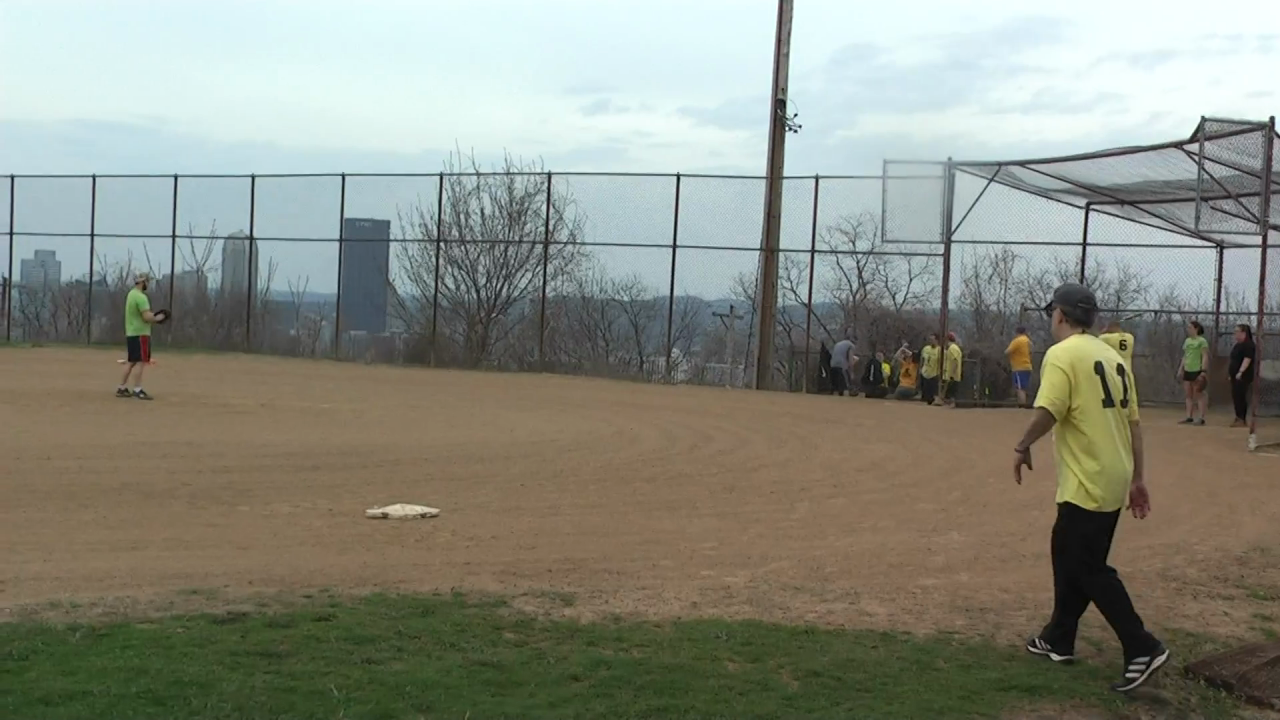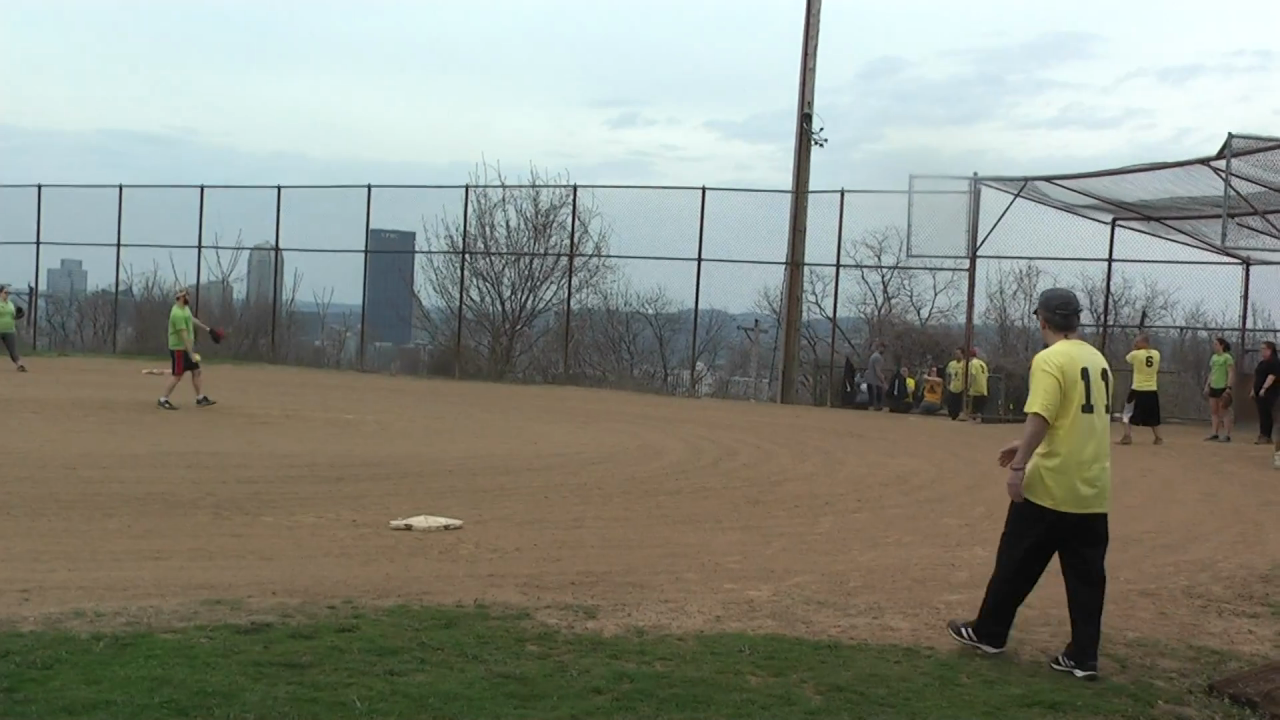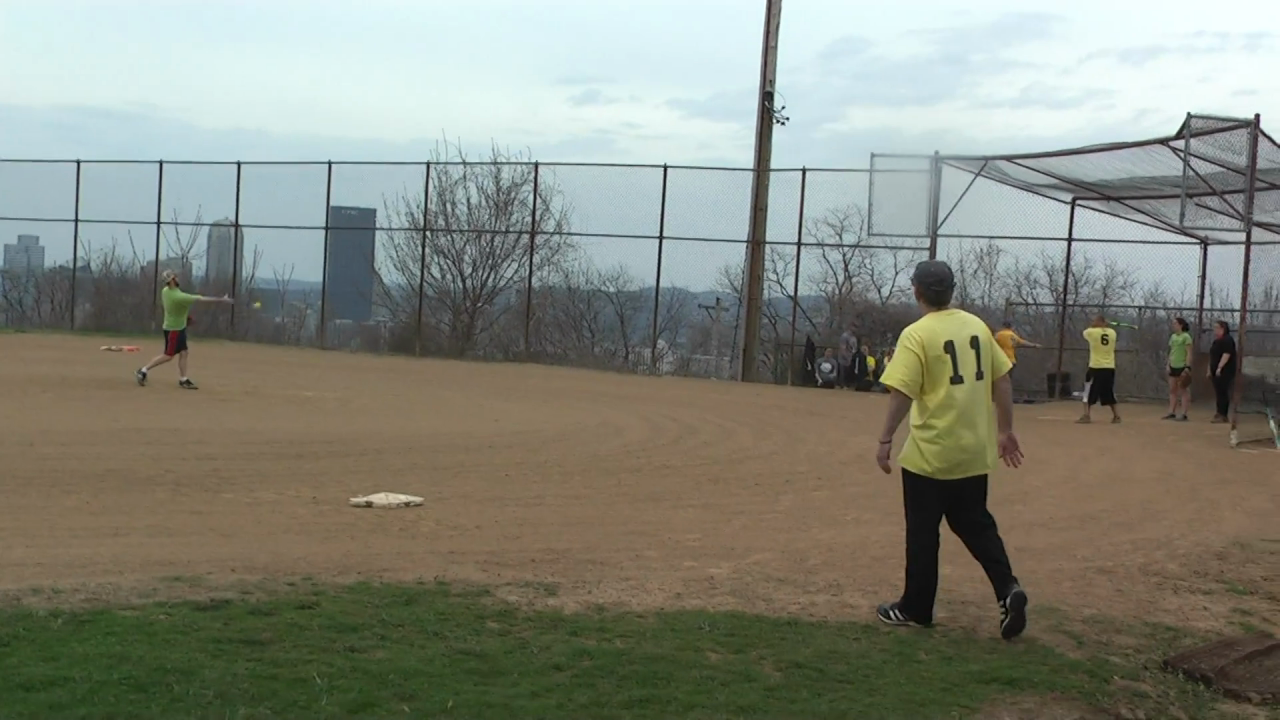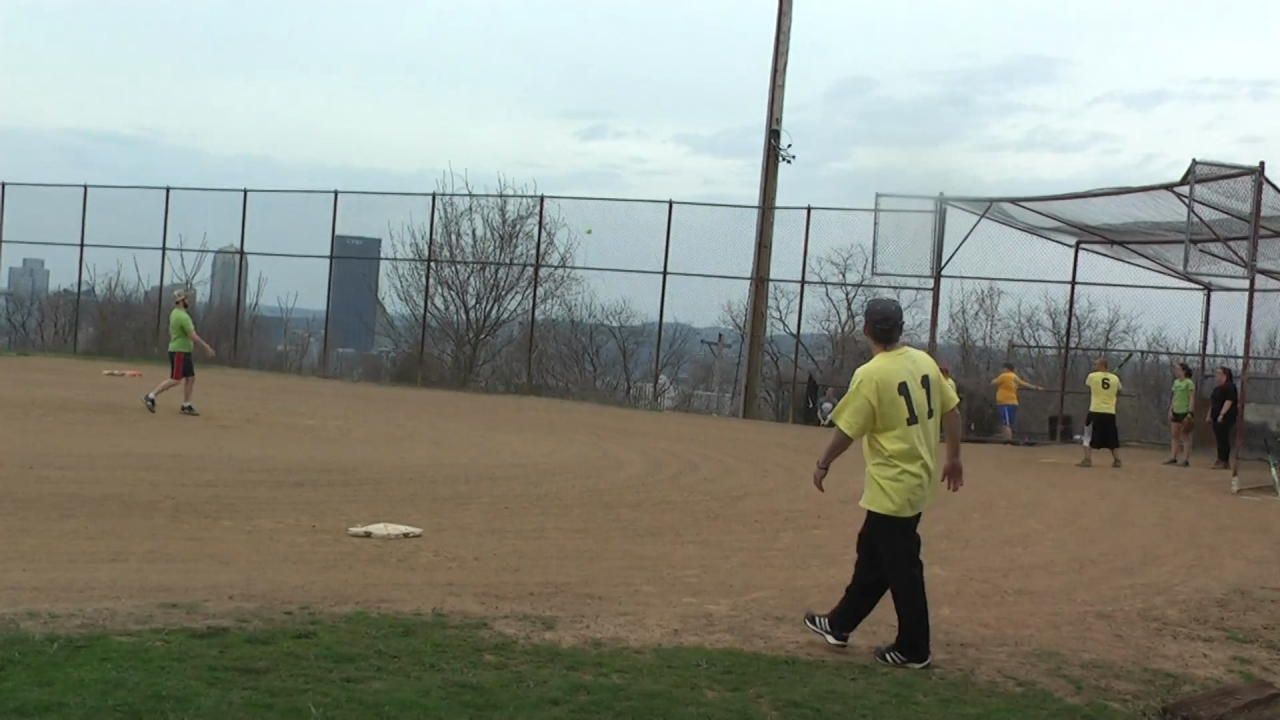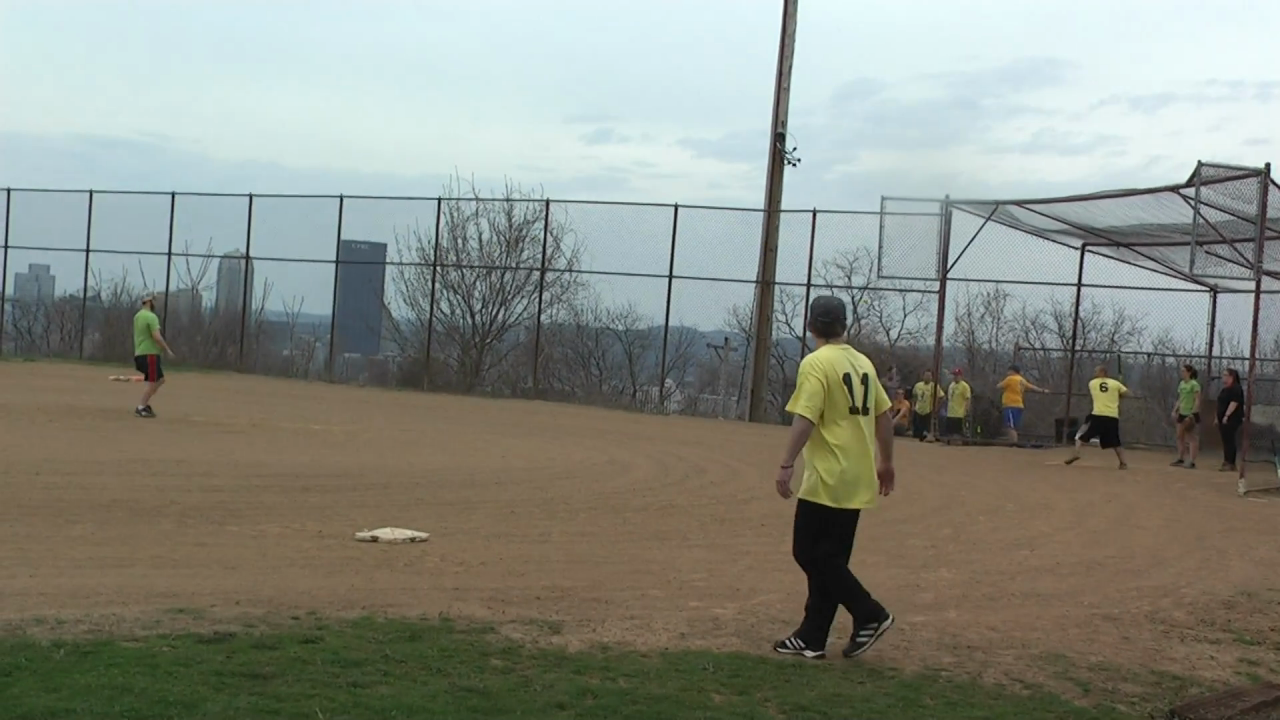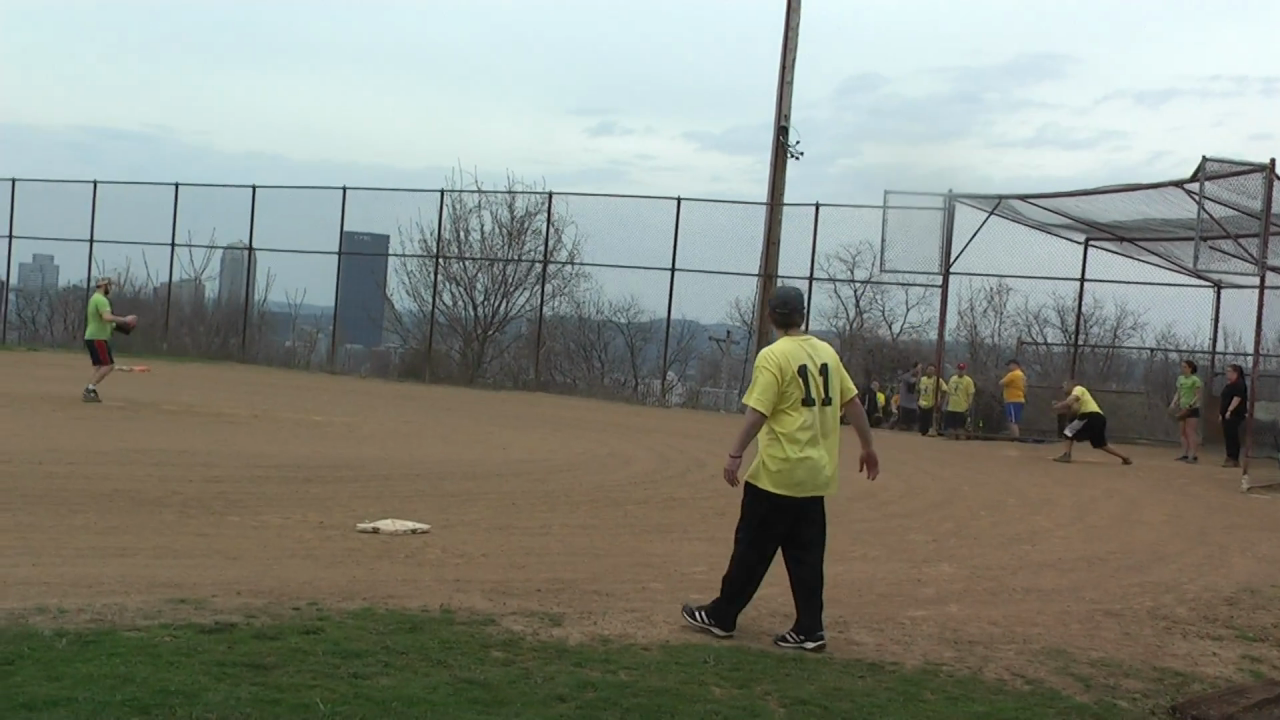
dt=0.5s
person 1, frame 1
left shoulder: (1062, 353)
right shoulder: (1112, 354)
left elbow: (1048, 412)
right elbow: (1131, 420)
left wrist: (1022, 447)
right wrist: (1137, 478)
left hip: (1086, 481)
right hip: (1116, 479)
left knee: (1087, 568)
right knee: (1070, 555)
left ankle: (1141, 647)
right ankle: (1058, 639)
person 1, frame 2
left shoulder: (1050, 359)
right shoulder: (1097, 358)
left elbow: (1040, 418)
left wrist: (1021, 466)
right wrist: (1024, 447)
left hip: (1052, 482)
right hip: (1093, 486)
left knee: (1017, 559)
right knee: (1087, 572)
left ankle: (987, 632)
right ankle: (1083, 656)
person 1, frame 3
left shoulder: (917, 334)
right shoulder: (977, 326)
left elbow: (902, 392)
right elbow: (1001, 382)
left wrist: (885, 439)
right wrist: (1005, 430)
left hip: (931, 453)
right hip: (975, 452)
left knee: (922, 533)
right knee: (978, 527)
left ankle: (916, 609)
right ankle: (1008, 589)
person 1, frame 4
left shoulder: (870, 374)
right shoulder: (925, 362)
left elbow: (847, 430)
right elbow: (950, 412)
left wrist: (823, 464)
right wrist: (953, 458)
left hip: (891, 487)
right hip: (918, 480)
left knee: (902, 566)
right knee: (871, 555)
left ankle: (913, 648)
right ankle: (840, 623)
person 1, frame 5
left shoulder: (815, 363)
right shoulder: (862, 361)
left elbow: (805, 419)
right elbow: (883, 415)
left wrist: (785, 465)
right wrist: (886, 461)
left hip: (829, 480)
right hip: (857, 479)
left knee: (813, 554)
right knee: (828, 555)
left ankle: (870, 615)
right ankle: (812, 638)
person 1, frame 6
left shoulder: (772, 356)
right shoulder: (826, 351)
left elbow: (757, 412)
right elbow: (853, 402)
left wrist: (734, 455)
right wrist: (867, 446)
left hip: (778, 471)
right hip: (815, 472)
left knee: (752, 546)
right knee: (806, 553)
left ankle: (722, 616)
right ankle: (809, 629)
